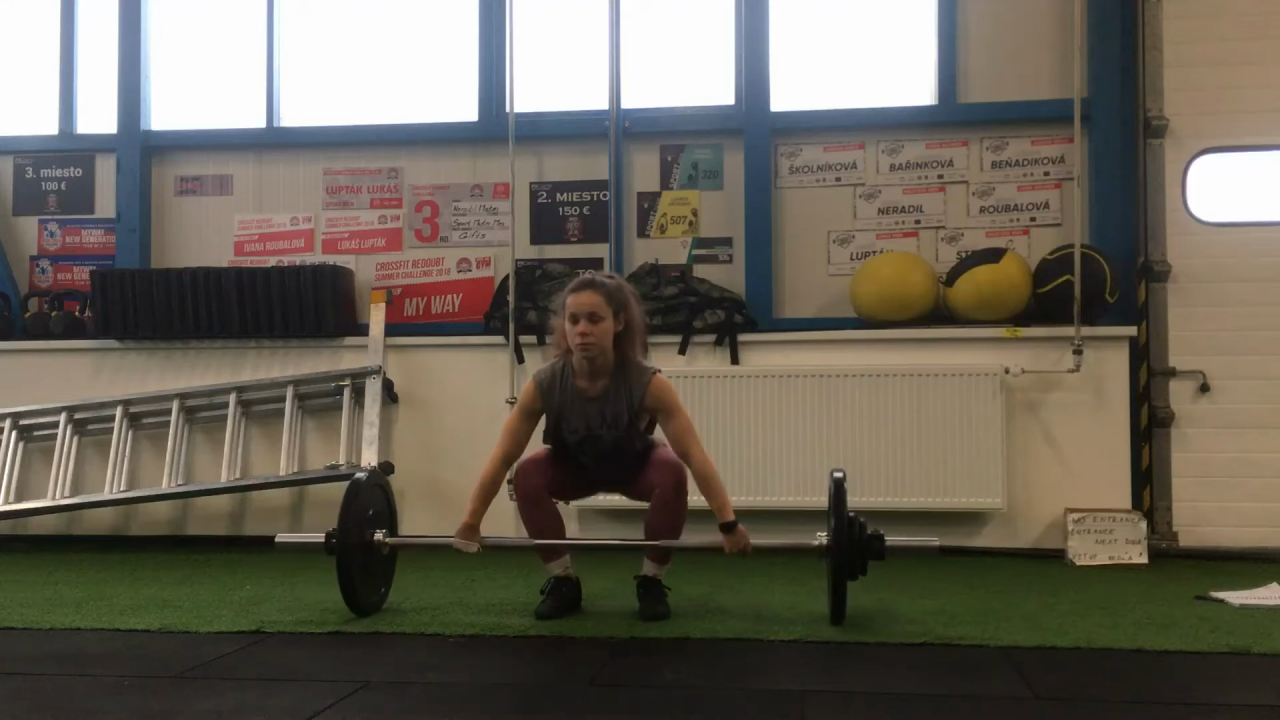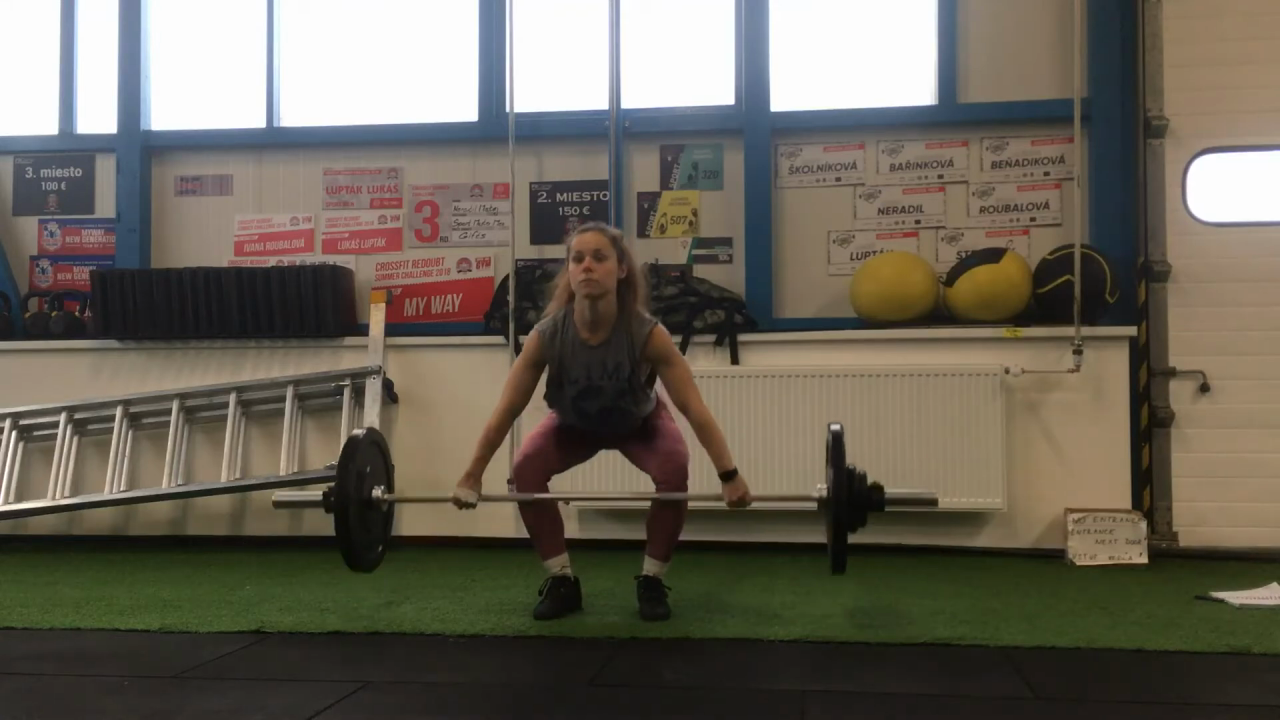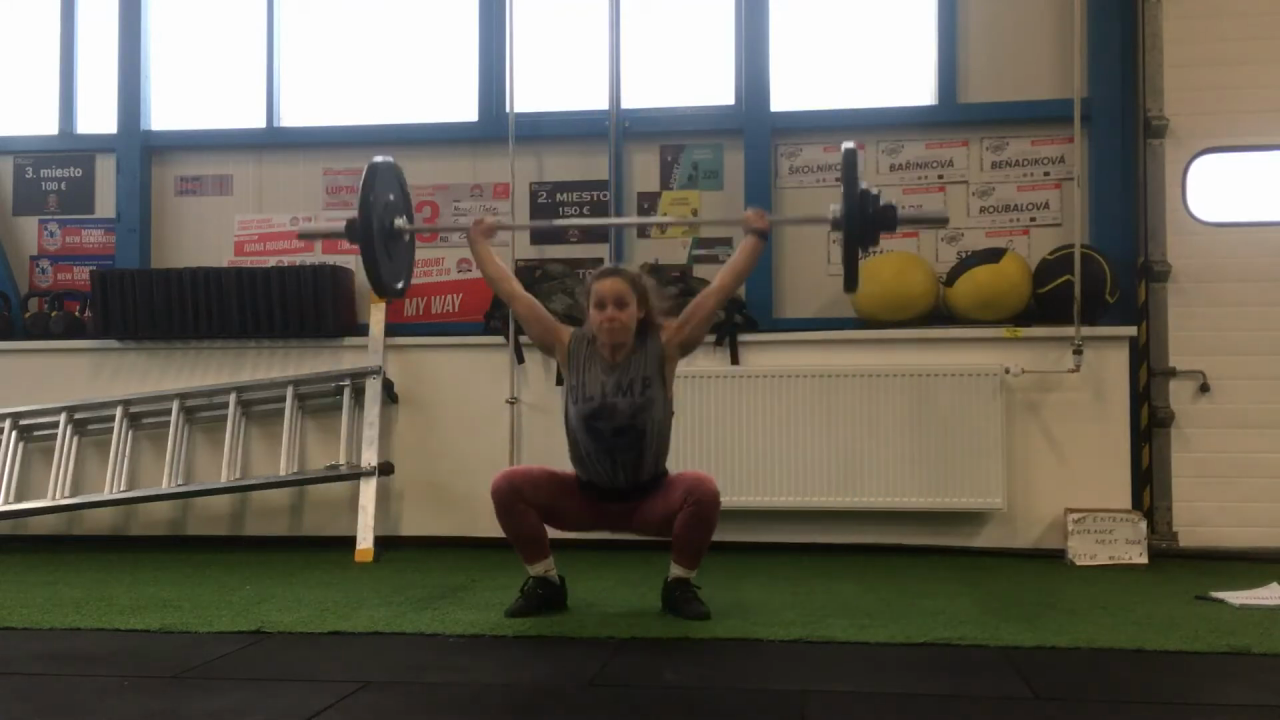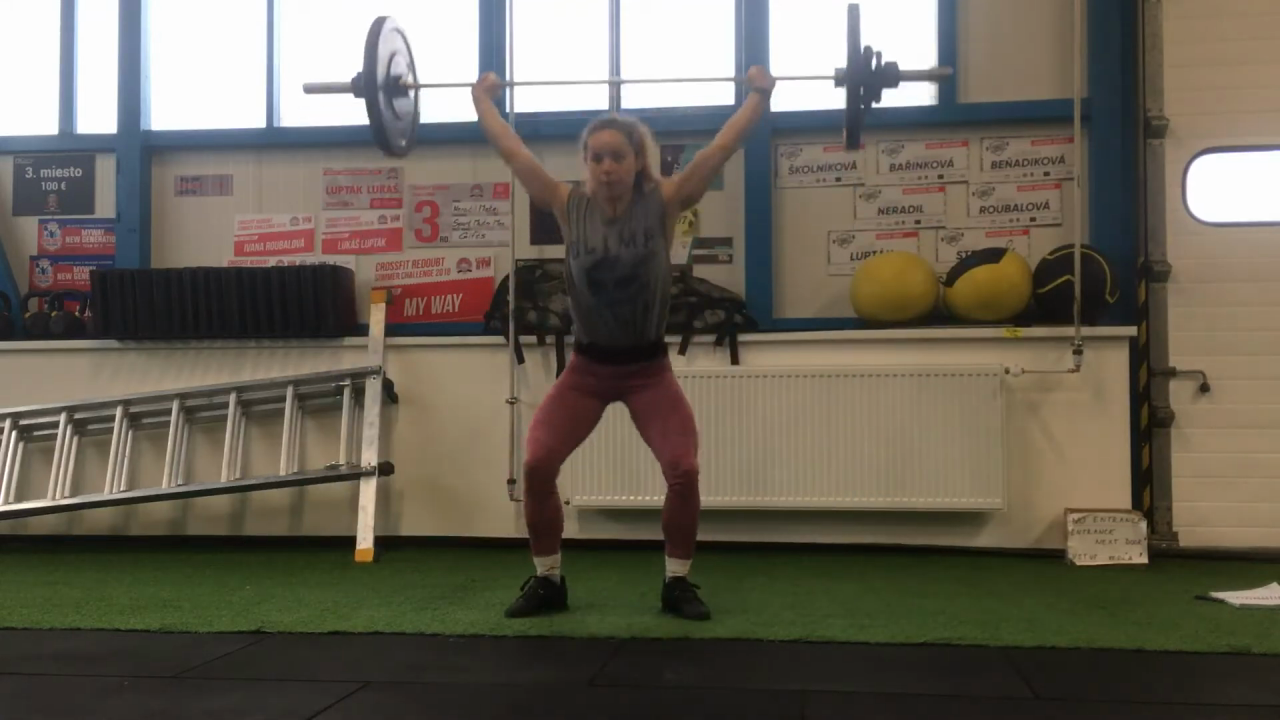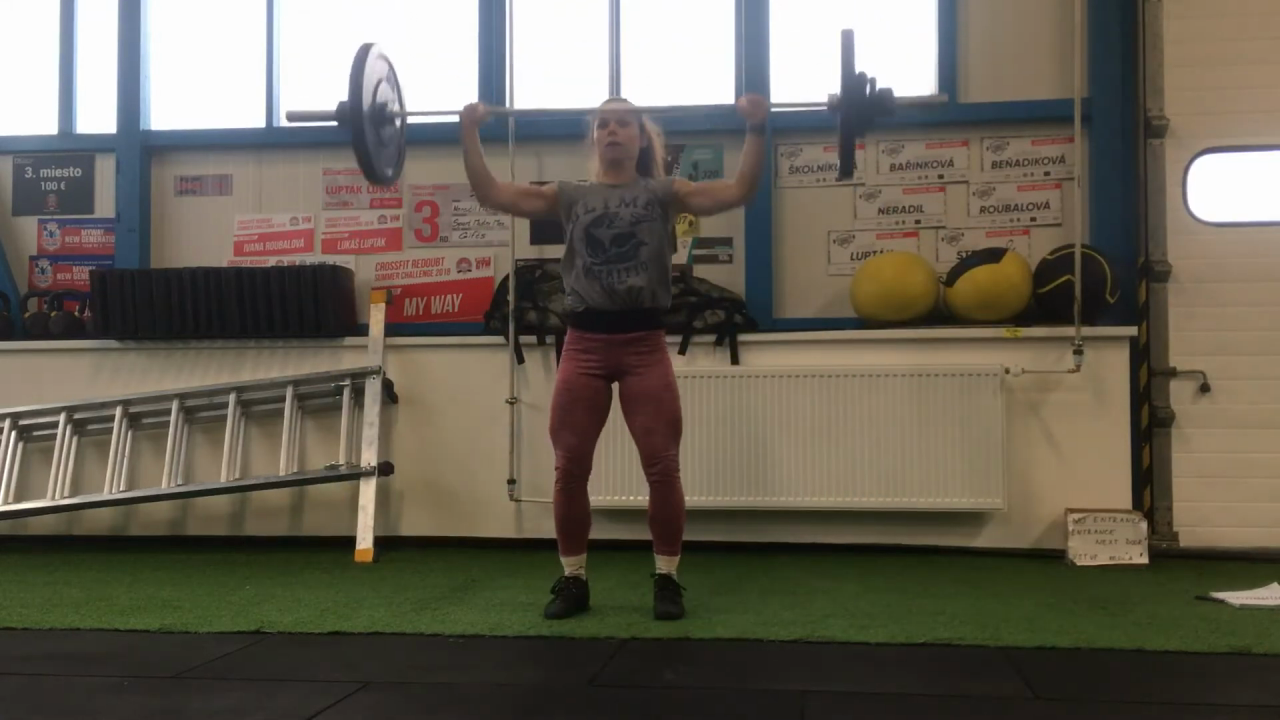
dt=1s
person 1, frame 1
left shoulder: (648, 383)
right shoulder: (544, 385)
left elbow: (694, 456)
right elbow: (503, 458)
left wrist: (728, 523)
right wrist: (471, 523)
left hip: (633, 466)
right hip: (574, 468)
left knee: (671, 476)
right knee: (527, 476)
left ankle: (651, 581)
right ankle: (563, 581)
person 1, frame 2
left shoulder: (647, 335)
right shoulder: (547, 335)
left elbow: (694, 408)
right elbow: (506, 409)
left wrist: (730, 476)
right wrist: (472, 475)
left hip: (639, 422)
right hip: (574, 423)
left knee: (673, 469)
right knee: (526, 470)
left ankle: (651, 581)
right ankle: (561, 580)
person 1, frame 3
left shoulder: (664, 349)
right shoulder: (570, 348)
left elbow: (720, 290)
right elbow: (512, 293)
left wrist: (756, 235)
right wrist: (478, 241)
left hip: (649, 496)
right hip: (587, 496)
left knee: (703, 492)
right knee: (506, 487)
left ankle: (679, 584)
right ankle: (545, 583)
person 1, frame 4
left shoulder: (662, 205)
right shoulder: (568, 207)
left elbow: (720, 149)
right elbow: (513, 151)
left wrist: (759, 95)
right wrist: (483, 100)
left hip: (648, 367)
right hip: (586, 367)
left knee: (683, 470)
right knee: (537, 466)
left ankle: (677, 583)
right ankle: (547, 580)
person 1, frame 5
left shoulder: (664, 193)
right shoulder: (569, 196)
left elbow: (739, 191)
right elbow: (491, 194)
left wrist: (755, 128)
right wrist: (470, 131)
left hip: (644, 342)
right hip: (584, 342)
left knee: (663, 468)
right knee: (569, 468)
left ankle: (667, 580)
right ankle: (572, 581)
